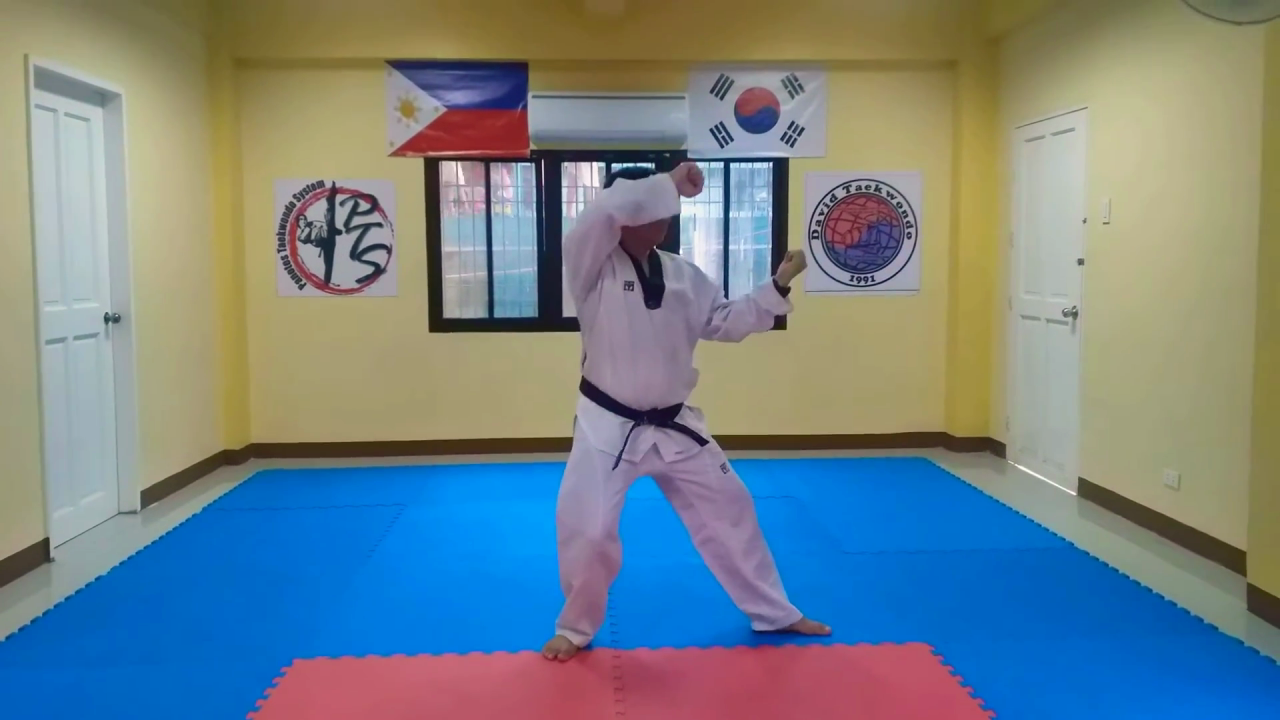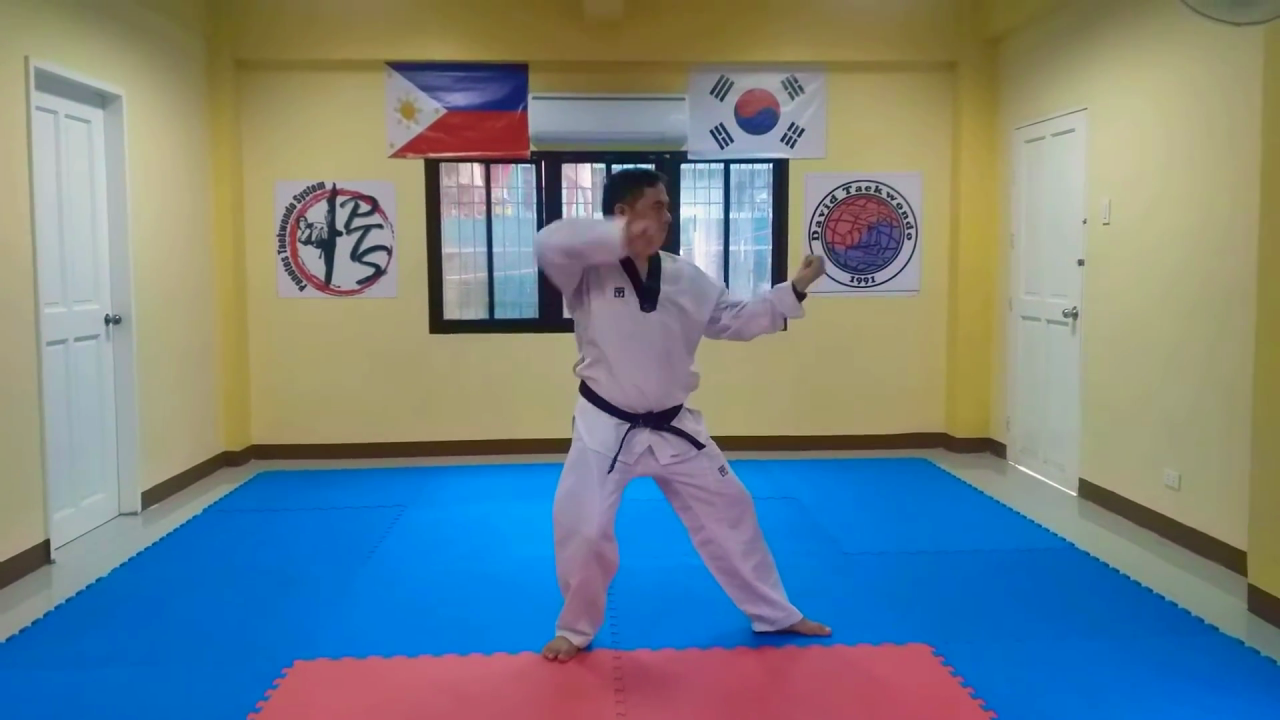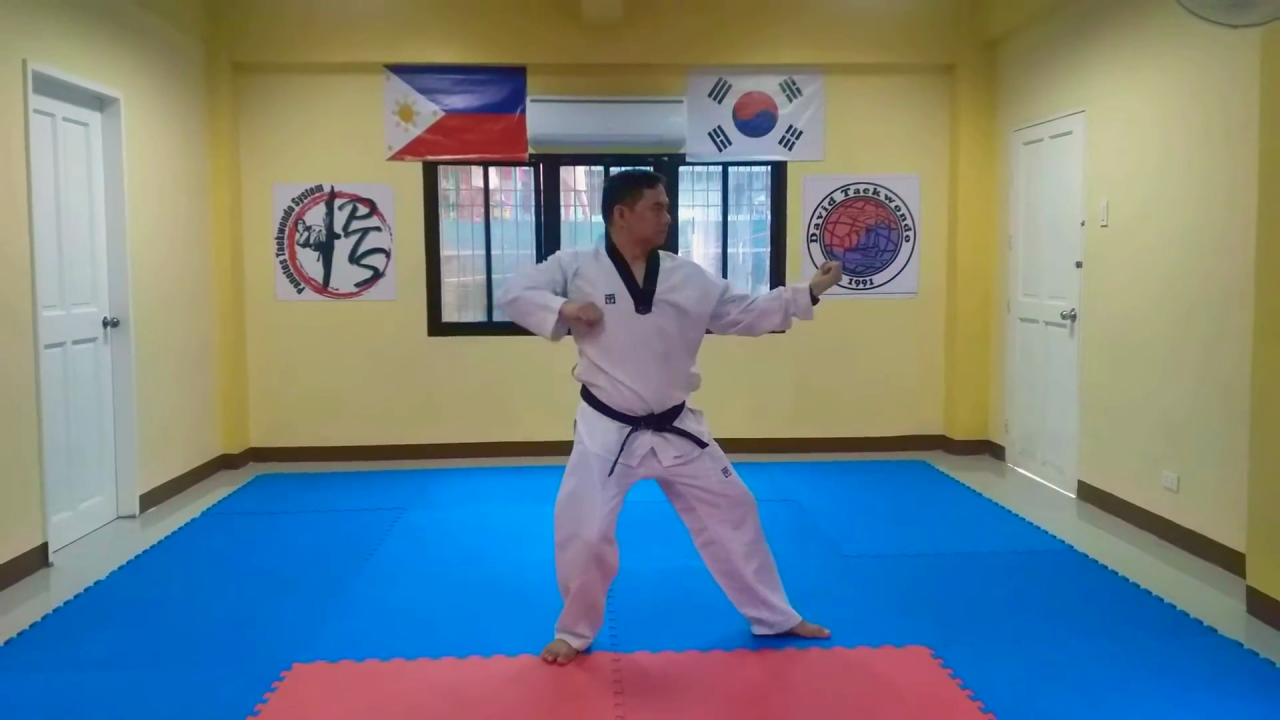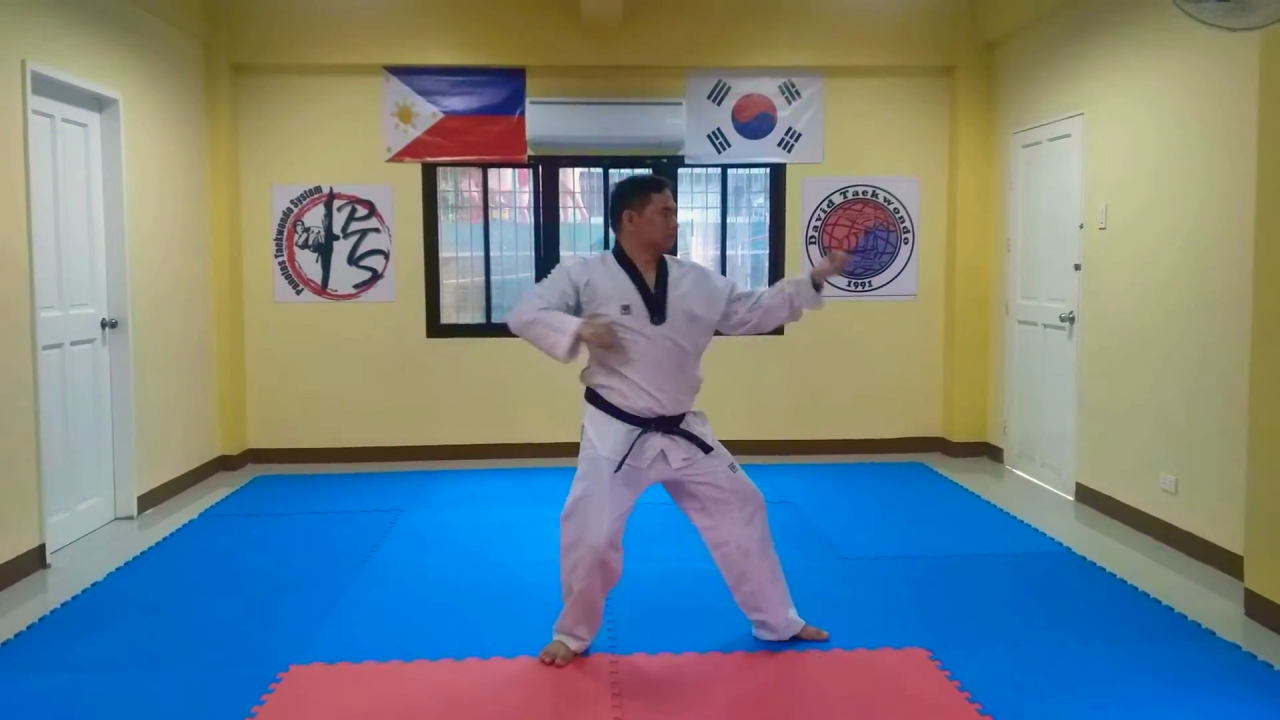
dt=0.2s
person 1, frame 1
left shoulder: (683, 274)
right shoulder: (593, 262)
left elbow: (726, 322)
right elbow: (605, 210)
left wrist: (779, 285)
right wrist: (671, 185)
left hip: (675, 424)
right hip: (608, 425)
left knee: (729, 511)
right knee: (588, 530)
left ankle: (775, 612)
right ankle: (575, 627)
person 1, frame 2
left shoulder: (685, 276)
right shoulder: (588, 265)
left elbow: (735, 320)
right elbow: (550, 242)
left wrist: (795, 290)
right wrist: (621, 234)
left hip: (674, 427)
right hip: (606, 426)
left knee: (728, 514)
right knee: (584, 530)
left ankle: (776, 614)
right ankle: (575, 628)
person 1, frame 3
left shoulder: (688, 277)
right shoulder: (577, 268)
left elbow: (745, 314)
right elbow: (511, 294)
left wrist: (808, 292)
right wrist: (561, 310)
left hip: (676, 429)
right hip: (606, 430)
left knee: (732, 514)
right knee: (584, 534)
left ankle: (776, 618)
right ankle: (574, 631)
person 1, frame 4
left shoulder: (690, 275)
right shoulder: (587, 275)
left elbow: (751, 311)
right elbow: (524, 315)
left wrist: (812, 283)
right wrist: (576, 330)
left hip: (680, 432)
right hip: (615, 433)
left knee: (741, 512)
right knee: (592, 537)
left ankle: (778, 621)
right ankle: (572, 633)
